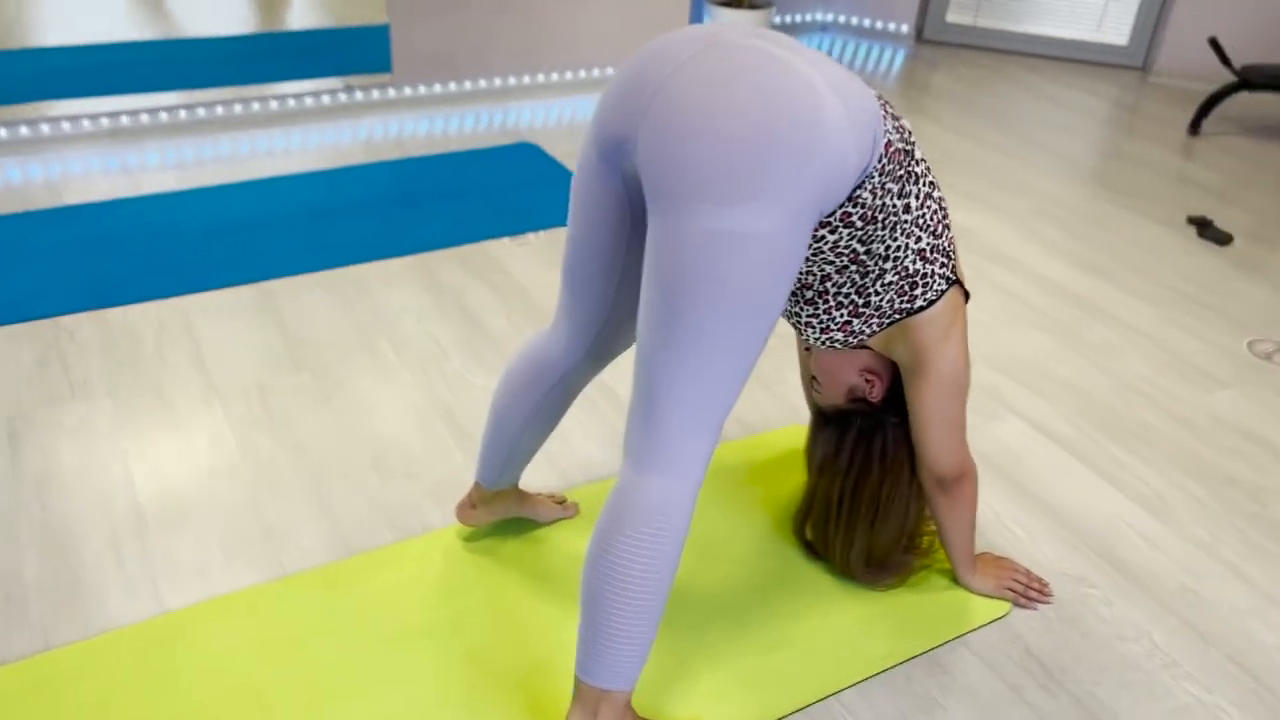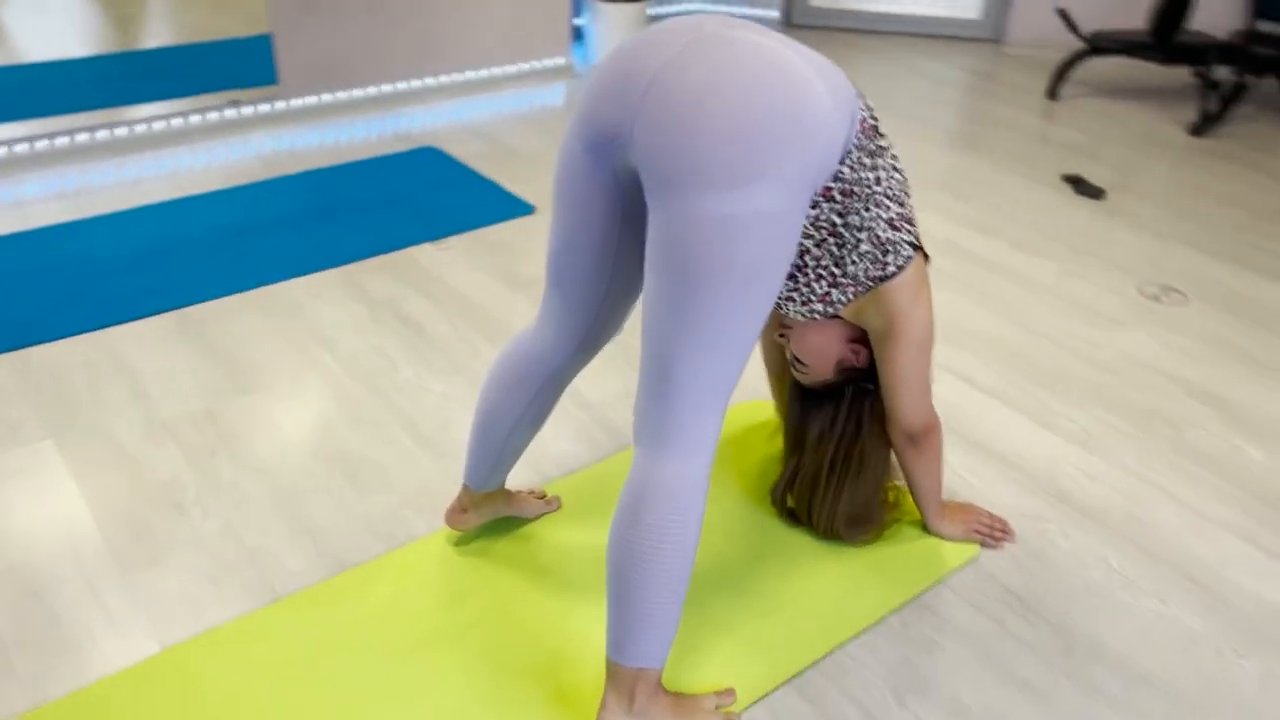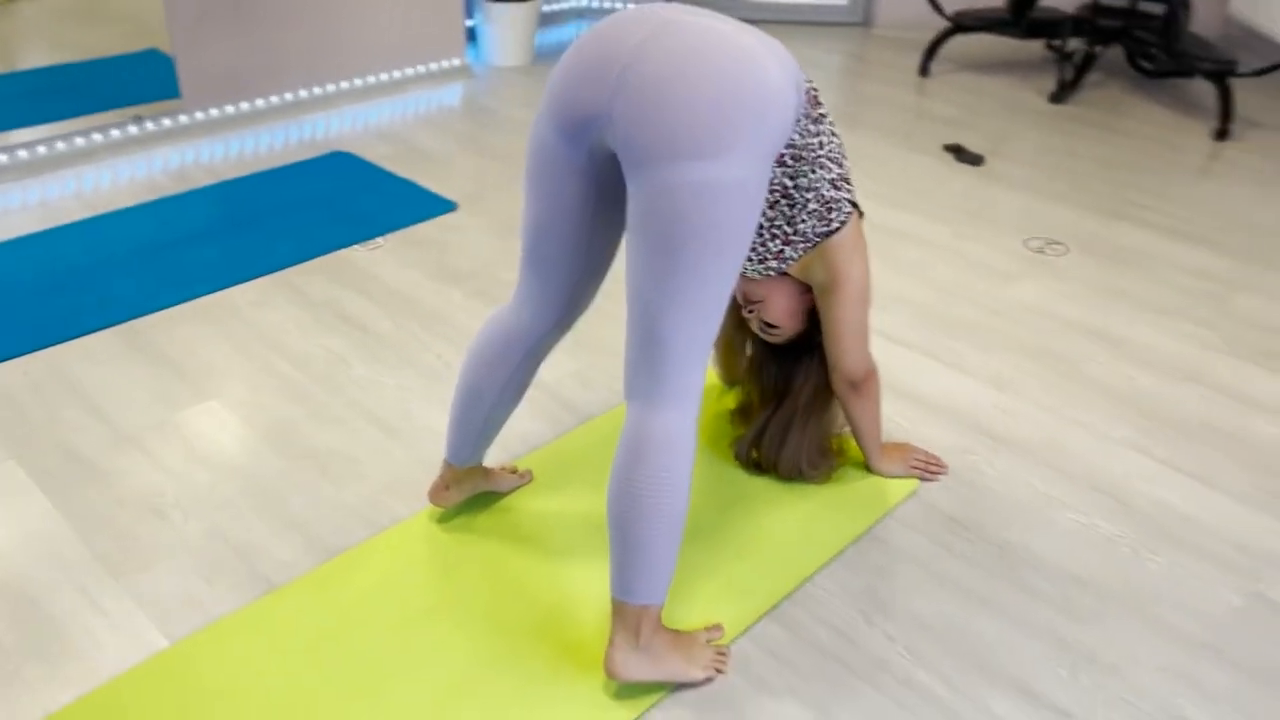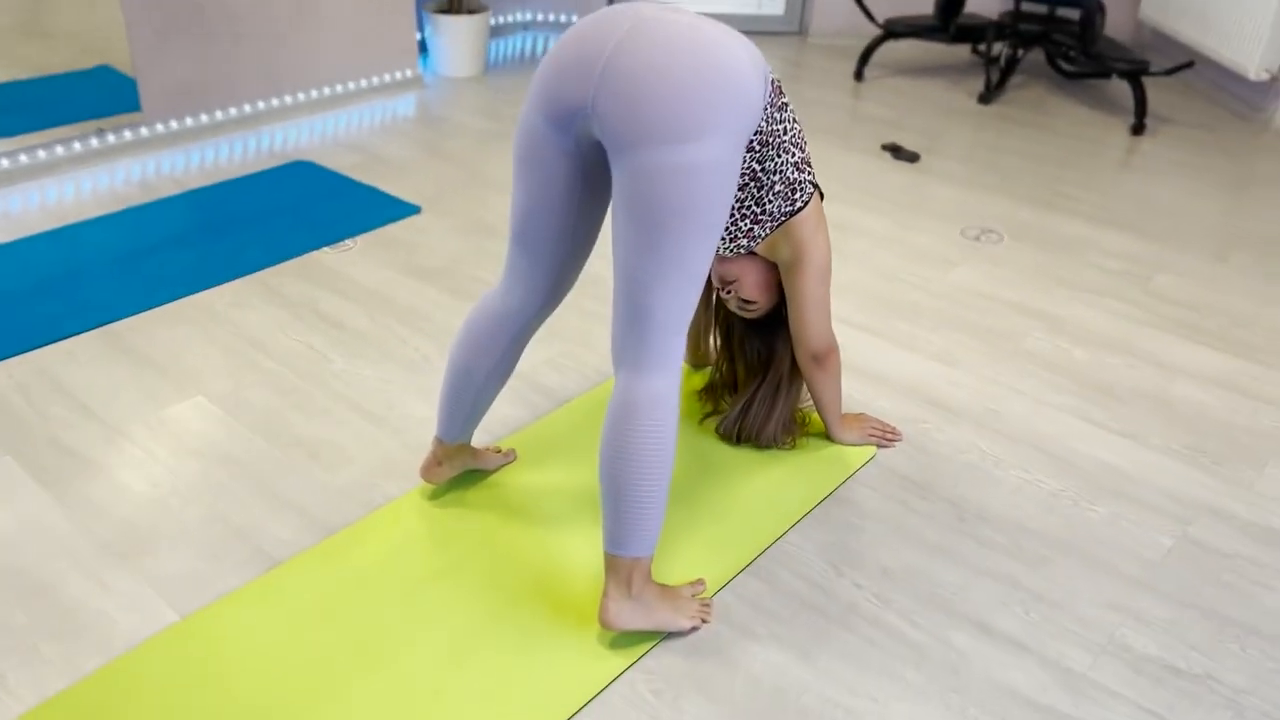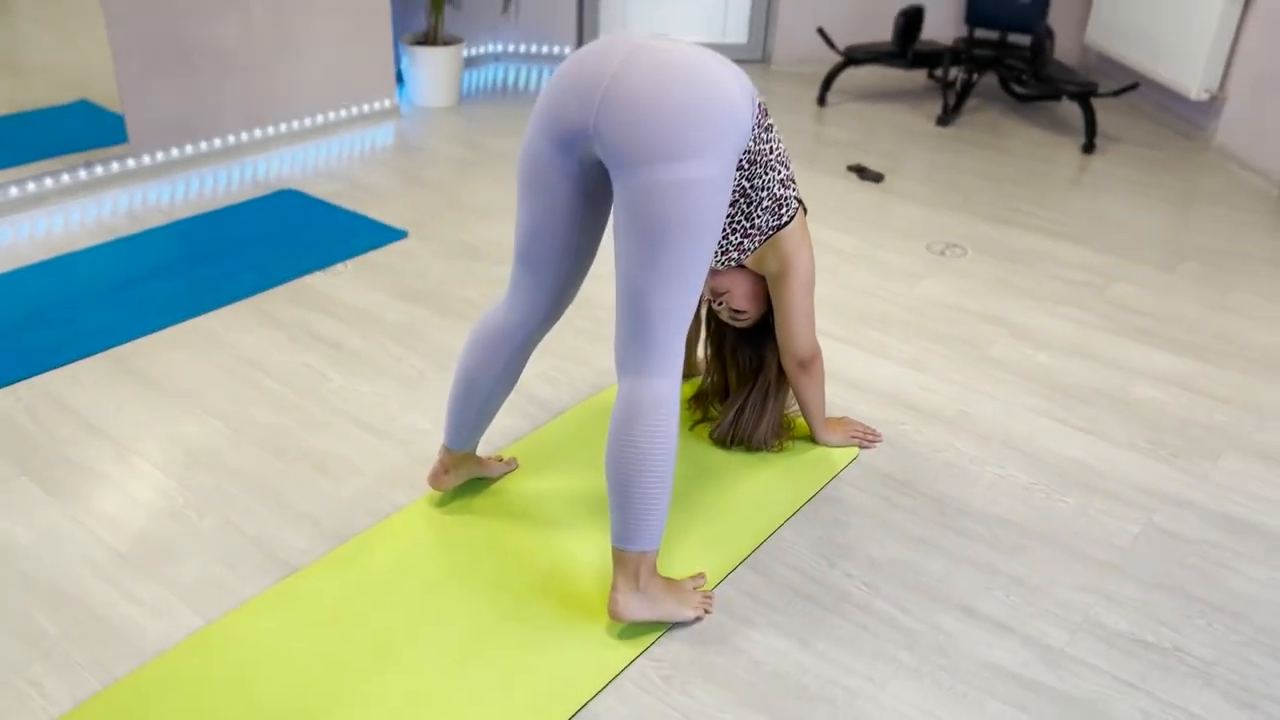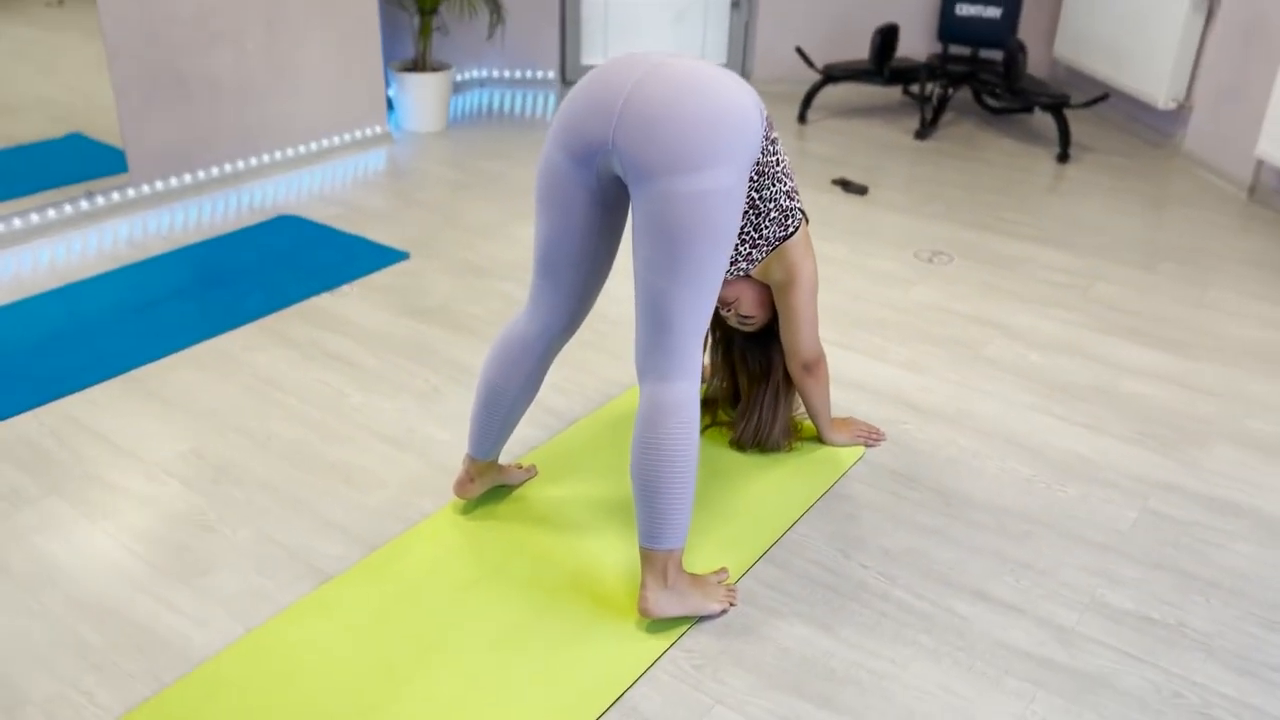
dt=0.4s
person 1, frame 1
right shoulder: (927, 320)
left elbow: (806, 333)
right elbow: (947, 470)
right hip: (753, 143)
left knee: (578, 340)
right knee: (669, 460)
left ankle: (489, 494)
person 1, frame 2
right shoulder: (891, 290)
left elbow: (769, 320)
right elbow: (914, 427)
left wrist: (791, 412)
right wrist: (936, 513)
right hip: (740, 127)
left knee: (562, 334)
right knee: (678, 440)
left ankle: (478, 496)
person 1, frame 3
right shoulder: (832, 248)
left elbow: (718, 296)
right elbow: (853, 374)
left wrist: (734, 372)
right wrist: (876, 453)
right hip: (703, 103)
left knee: (537, 310)
right knee: (664, 395)
left ankle: (457, 474)
right ankle: (635, 643)
person 1, frame 4
left shoulder: (723, 235)
right shoulder: (794, 230)
left elbow: (689, 286)
right elbow: (817, 349)
left wrist: (699, 355)
right wrist: (836, 423)
right hip: (686, 92)
left knee: (523, 292)
right knee: (647, 362)
left ankle: (447, 451)
right ankle: (627, 594)
person 1, frame 5
left shoulder: (711, 247)
right shoulder: (781, 243)
left elbow: (675, 310)
right elbow: (802, 356)
left wrist: (682, 367)
right wrist: (821, 427)
left hip: (585, 75)
right hip: (680, 115)
left knee: (526, 306)
right knee: (648, 367)
left ankle: (453, 460)
right ankle: (634, 586)
person 1, frame 6
right shoulder: (784, 253)
left elbow: (687, 318)
right elbow: (805, 359)
right wrist: (827, 426)
left hip: (601, 91)
right hip: (696, 124)
left knee: (546, 317)
right knee: (668, 372)
